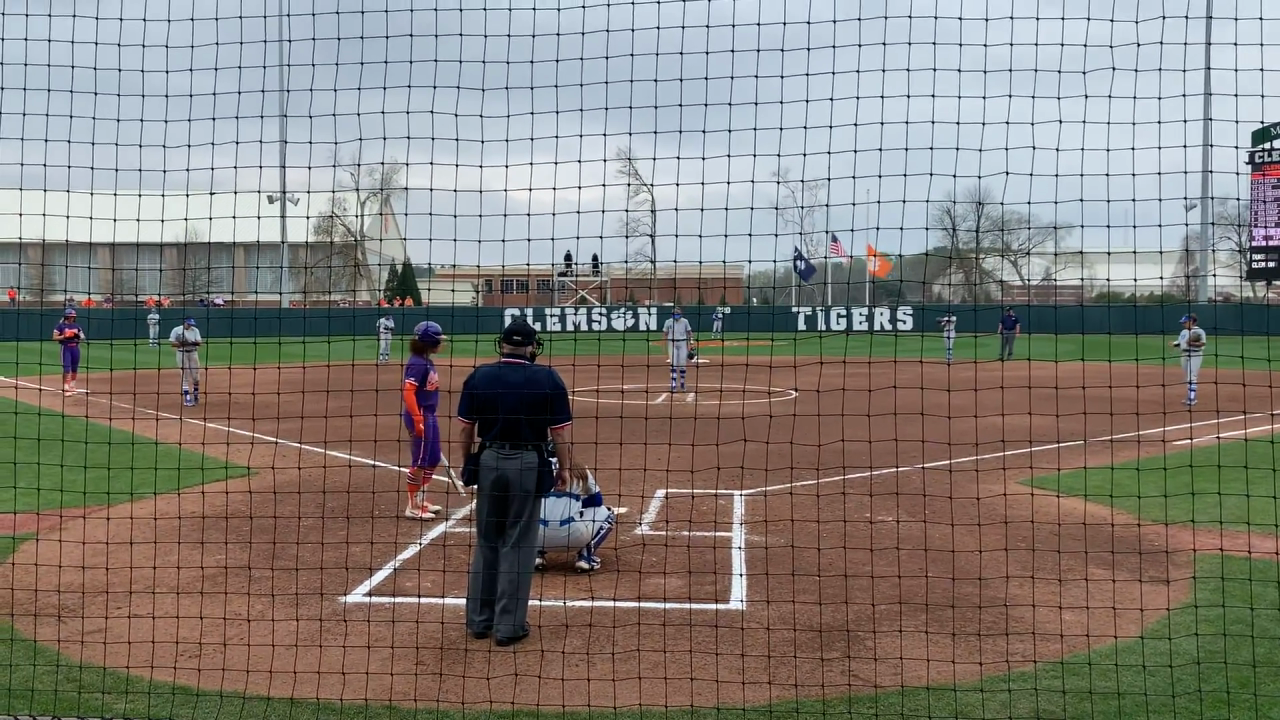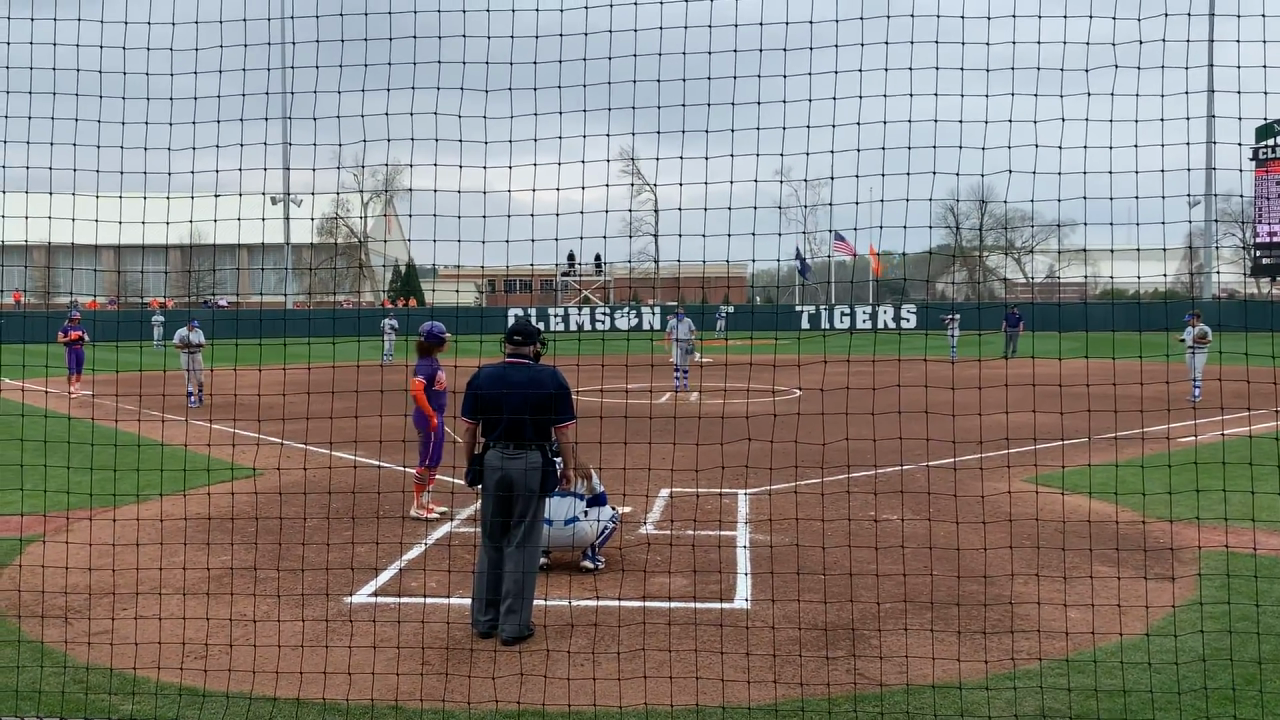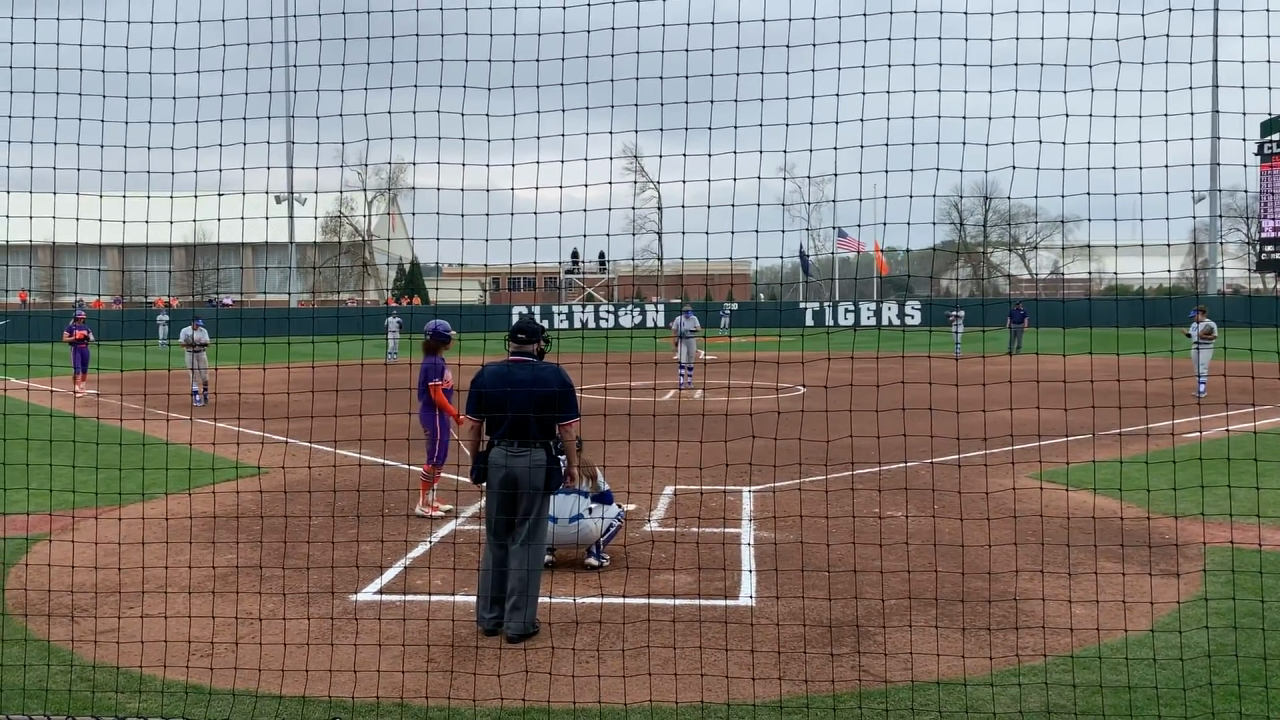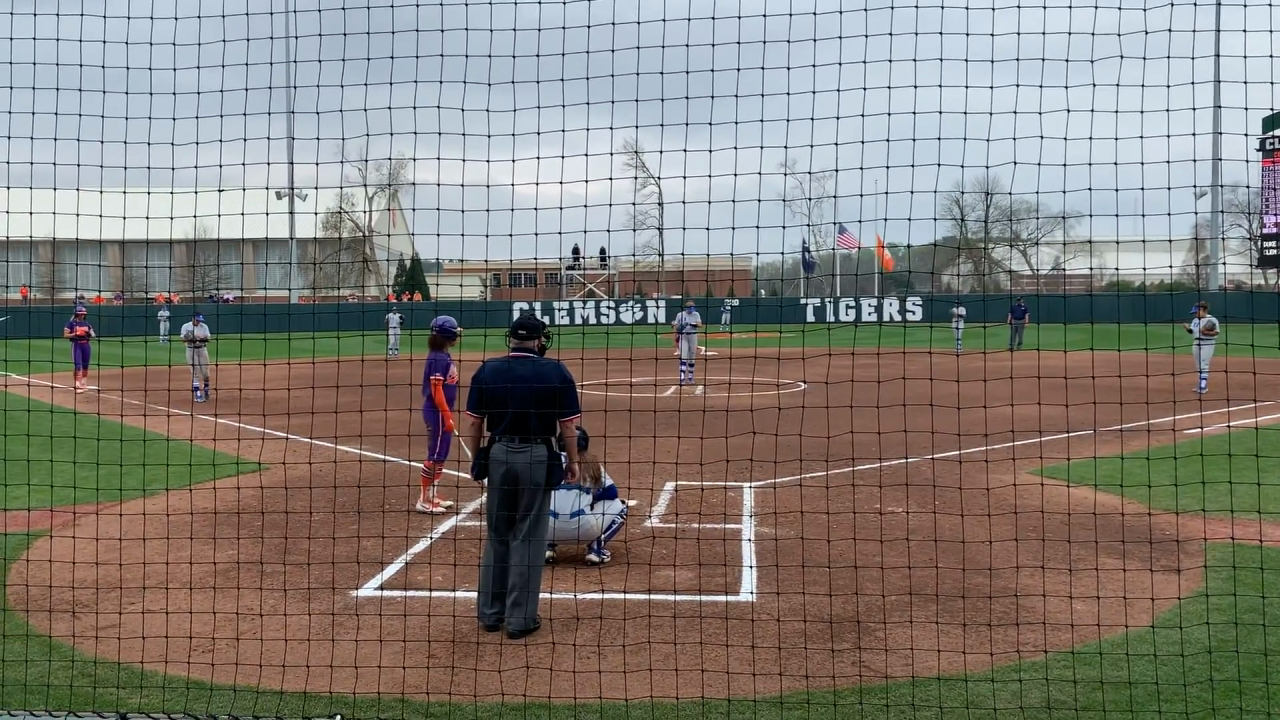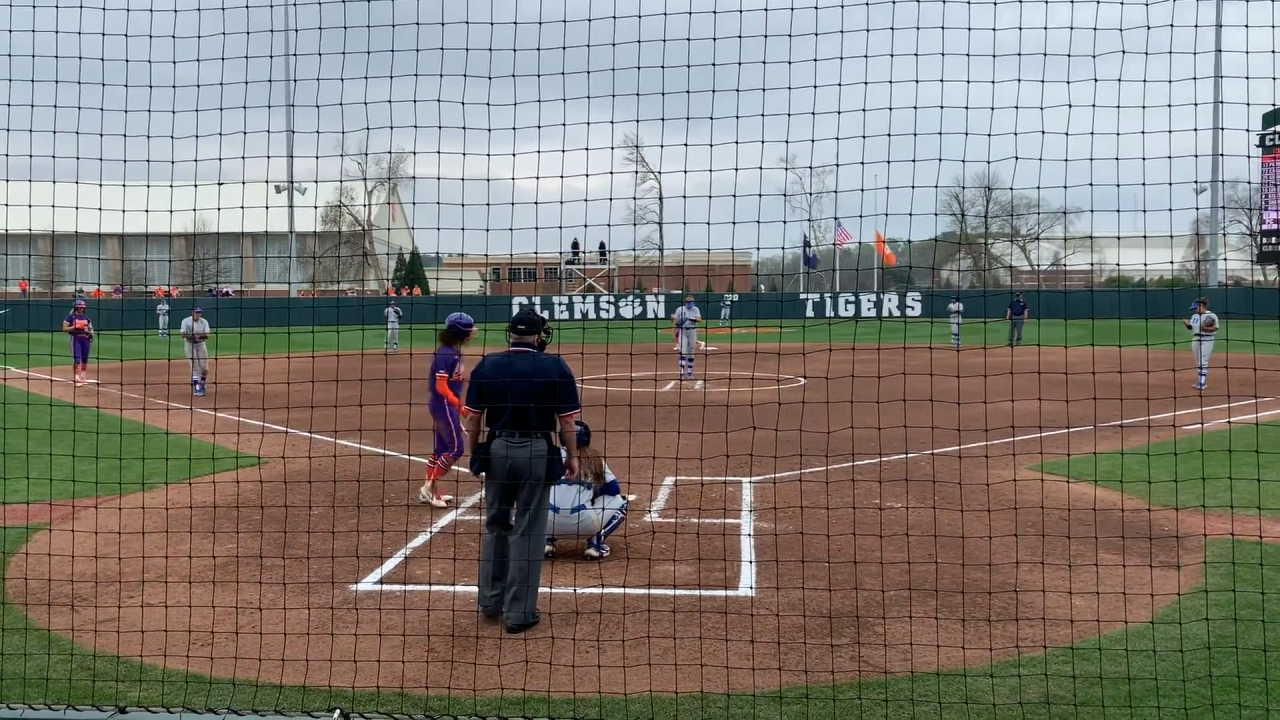
dt=0.4s
person 1, frame 1
left shoulder: (479, 376)
right shoulder: (547, 378)
left elbow: (466, 428)
right elbow: (560, 431)
left wrist: (467, 465)
right wrist: (564, 467)
left hip: (488, 461)
right hip: (528, 464)
left knee: (486, 542)
right knee: (518, 544)
left ankle: (479, 619)
right ankle: (508, 625)
person 1, frame 2
left shoulder: (482, 377)
right shoulder: (550, 378)
left elbow: (469, 428)
right elbow: (563, 431)
left wrist: (470, 465)
right wrist: (568, 467)
left hip: (492, 461)
right hip: (532, 464)
left knee: (490, 541)
right knee: (523, 544)
left ankle: (484, 619)
right ankle: (514, 625)
person 1, frame 3
left shoulder: (486, 374)
right shoulder: (555, 375)
left elbow: (473, 426)
right elbow: (567, 427)
left wrist: (475, 463)
right wrist: (572, 464)
left hip: (497, 459)
right hip: (537, 461)
left knee: (496, 538)
right knee: (528, 541)
left ankle: (490, 617)
right ankle: (519, 622)
person 1, frame 4
left shoulder: (487, 370)
right shoulder: (556, 371)
left elbow: (474, 422)
right elbow: (567, 425)
left wrist: (477, 460)
right wrist: (572, 461)
left hip: (498, 455)
right hip: (538, 457)
left knee: (497, 535)
right knee: (529, 537)
left ankle: (490, 613)
right ankle: (520, 618)
person 1, frame 5
left shoulder: (487, 365)
right shoulder: (555, 367)
left elbow: (473, 417)
right elbow: (567, 420)
left wrist: (474, 454)
right wrist: (571, 456)
left hip: (497, 450)
right hip: (537, 452)
left knee: (496, 525)
right knee: (529, 531)
left ankle: (492, 600)
right ankle: (519, 612)
person 2, frame 1
left shoulder: (426, 361)
right shoulder: (418, 363)
right elbow: (408, 392)
right wrist: (417, 419)
left hip: (429, 415)
right hip: (419, 417)
left knee: (433, 459)
right knee: (419, 461)
left ankle: (421, 501)
right ankle: (413, 507)
person 2, frame 2
left shoulder: (432, 361)
right shoulder: (427, 364)
right elbow: (416, 390)
right wrist: (430, 415)
left hip: (436, 416)
right hip: (428, 417)
left knee: (434, 460)
right knee: (426, 461)
left ankle: (426, 502)
right ankle: (418, 507)
person 2, frame 3
left shoulder: (437, 360)
right shoulder: (433, 363)
right elbow: (437, 395)
left wrist: (449, 414)
right wrist: (455, 413)
left hip: (439, 414)
right hip: (434, 414)
left knee: (440, 458)
right knee: (433, 459)
left ankle: (431, 500)
right ankle: (423, 504)
person 2, frame 4
left shoulder: (444, 356)
right shoulder: (438, 358)
right elbow: (436, 390)
right wrist: (447, 417)
left hip: (443, 411)
right hip: (437, 412)
left knee: (442, 455)
right knee: (434, 455)
left ankle: (432, 496)
right ankle: (424, 500)
person 2, frame 5
left shoulder: (454, 351)
right shoulder: (445, 354)
right elbow: (441, 387)
left wrist: (458, 403)
right wrist: (459, 404)
left hip: (446, 405)
right hip: (443, 405)
left knee: (441, 448)
right knee: (456, 447)
left ankle: (429, 489)
right ankle: (430, 488)
